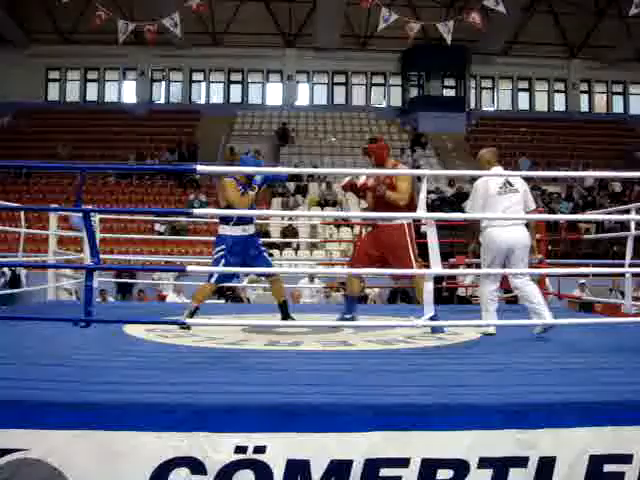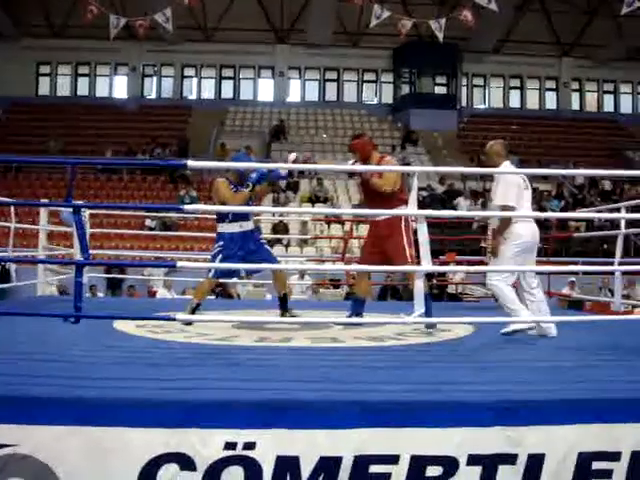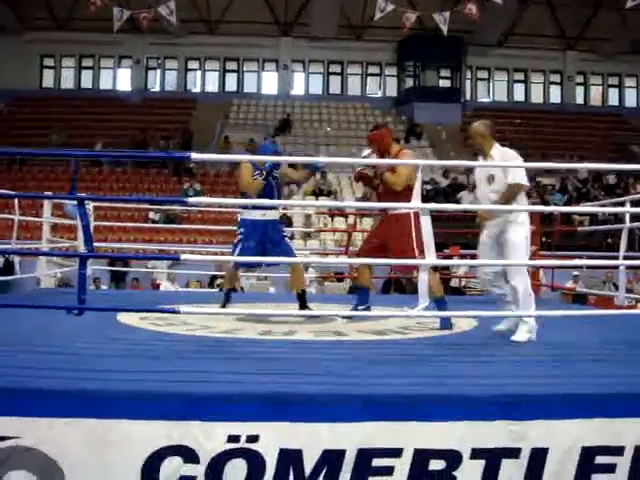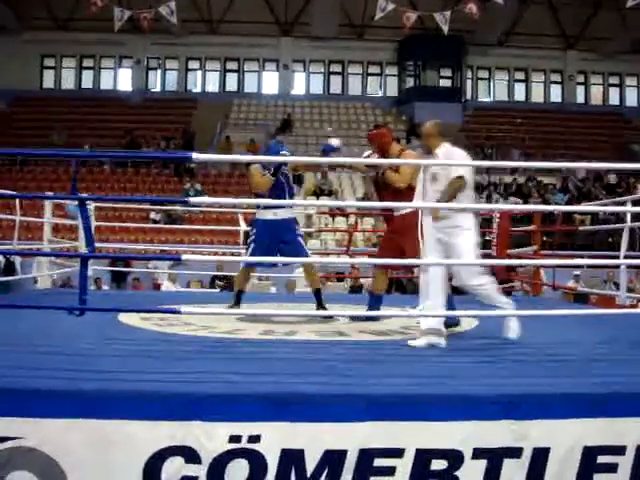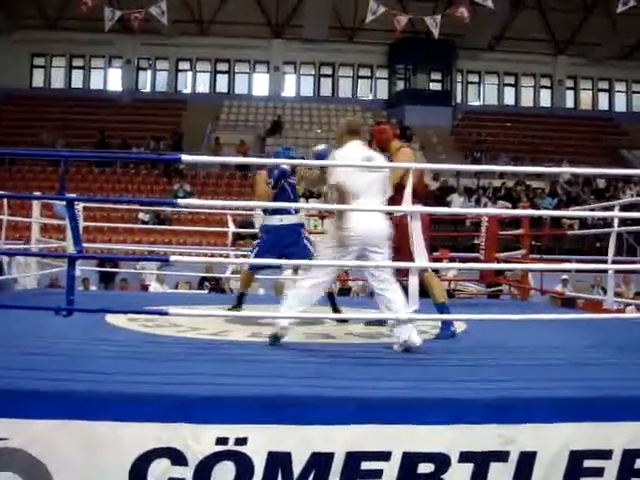
dt=0.4s
person 1, frame 1
left shoulder: (482, 183)
right shoulder: (519, 181)
left elbow: (473, 216)
right elbow: (531, 212)
right wrist: (532, 238)
left hip: (494, 235)
right hip: (519, 233)
left knee: (489, 281)
right knee: (521, 279)
left ankle: (488, 323)
right ankle: (544, 316)
person 1, frame 2
left shoulder: (507, 174)
right shoulder: (506, 175)
left elbow: (508, 209)
left wrist: (496, 237)
right wrist: (496, 237)
left hip: (517, 232)
right hip: (526, 232)
left knee: (496, 279)
right knee: (529, 281)
left ankle: (522, 318)
right ankle: (545, 326)
person 1, frame 3
left shoulder: (509, 156)
right shoulder: (479, 163)
left elbow: (517, 186)
left wrist: (491, 208)
right wrist: (483, 214)
left hip: (514, 221)
right hip: (491, 222)
left knee: (516, 273)
right knee: (486, 272)
left ankle: (527, 325)
right ankle: (515, 312)
person 1, frame 4
left shoulder: (454, 155)
left elbow: (458, 181)
left wrist: (438, 206)
left hip: (457, 224)
right hip: (435, 226)
left knee: (469, 276)
right knee: (431, 276)
left ankle: (503, 308)
right ankle: (434, 331)
person 1, frame 5
left shoulder: (340, 156)
right shoulder: (379, 159)
left elbow: (341, 190)
right elbow: (383, 193)
left wrist: (340, 224)
left hip: (351, 224)
right hip: (378, 224)
left knee: (318, 276)
right knee: (385, 281)
left ankle: (284, 323)
right ankle: (406, 331)
person 2, frame 1
left shoulder: (401, 171)
right shoulder: (377, 174)
left elbow: (402, 200)
left wrist: (378, 188)
right wrist: (359, 191)
left hip: (399, 228)
right hip: (379, 228)
right knee: (355, 264)
right ankle: (349, 313)
person 2, frame 2
left shoulder: (388, 162)
right shoulder: (367, 167)
left elbow: (386, 186)
left wrist: (365, 174)
left hip: (396, 221)
right hip: (377, 223)
left knee: (410, 265)
left ankle: (428, 312)
right ankle: (355, 313)
person 2, frame 3
left shoulder: (406, 156)
right shoulder: (387, 160)
left elbow: (398, 184)
left wrist: (377, 168)
right wrist: (367, 178)
left hip: (407, 217)
right hip: (389, 217)
right knee: (364, 256)
left ankle: (444, 313)
right ankle: (362, 305)
person 2, frame 4
left shoulder: (407, 156)
right shoulder: (385, 158)
left elbow: (400, 183)
left wrist: (381, 167)
left hip: (411, 217)
right hip: (397, 220)
right knee: (380, 264)
left ankle: (451, 312)
right ankle: (372, 310)
person 2, frame 5
left shoulder: (404, 153)
right shoulder: (395, 155)
left elbow: (389, 181)
right elbow: (387, 183)
left hip: (411, 218)
right hip: (401, 219)
left knee: (423, 269)
left ankle: (448, 322)
person 3, frame 1
left shoulder: (251, 182)
right shoulder: (228, 183)
right elbow: (241, 205)
left wrist: (271, 181)
right wrist: (256, 186)
left hip: (250, 237)
right hip: (229, 240)
left knee: (274, 275)
right knee: (215, 281)
left ankle: (285, 316)
right ankle: (188, 316)
person 3, frame 2
left shoulder: (248, 179)
right shoulder: (221, 183)
left elbow: (258, 196)
right elbow: (235, 202)
left wrist: (274, 178)
right wrist: (251, 184)
left hip: (250, 233)
right hip: (229, 236)
left knee: (277, 268)
right knee: (213, 276)
left ankle: (285, 309)
right ankle: (191, 312)
person 3, frame 3
left shoulder: (278, 167)
right shoulder: (246, 167)
left elbow: (299, 178)
right elbow: (250, 191)
left wrist: (311, 169)
right wrist: (266, 172)
left hip: (273, 223)
right hip: (250, 223)
left knee: (294, 262)
right knee: (236, 264)
left ankle: (303, 304)
right ankle: (226, 300)
person 3, frame 4
left shoulder: (287, 163)
right shoulder: (256, 168)
right elbow: (262, 190)
right wrist: (275, 169)
left hip: (287, 221)
right hip: (264, 223)
left knee: (306, 261)
right knee: (249, 264)
left ankle: (320, 303)
right ankle: (236, 301)
person 3, frame 5
left shoulder: (294, 171)
right shoulder: (264, 174)
right elbow: (262, 198)
right wrist: (276, 182)
left hip: (294, 225)
right hip: (271, 228)
right knee: (252, 268)
right ankle: (239, 302)
